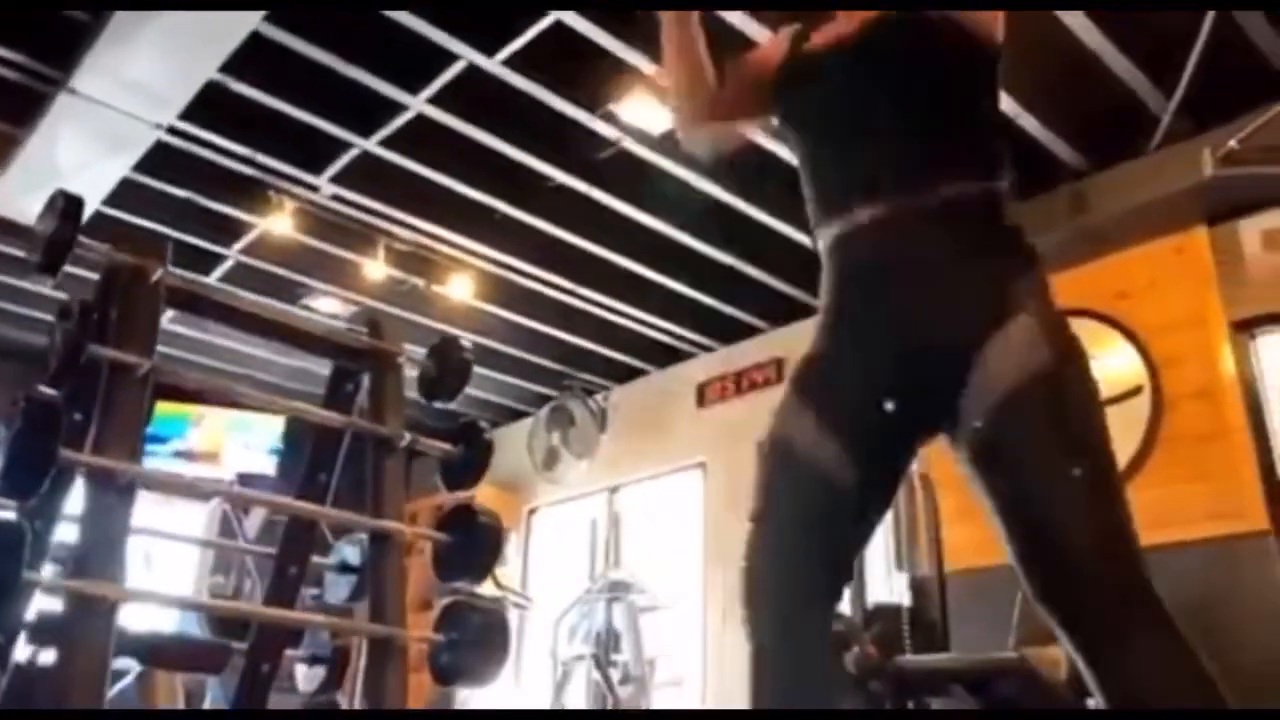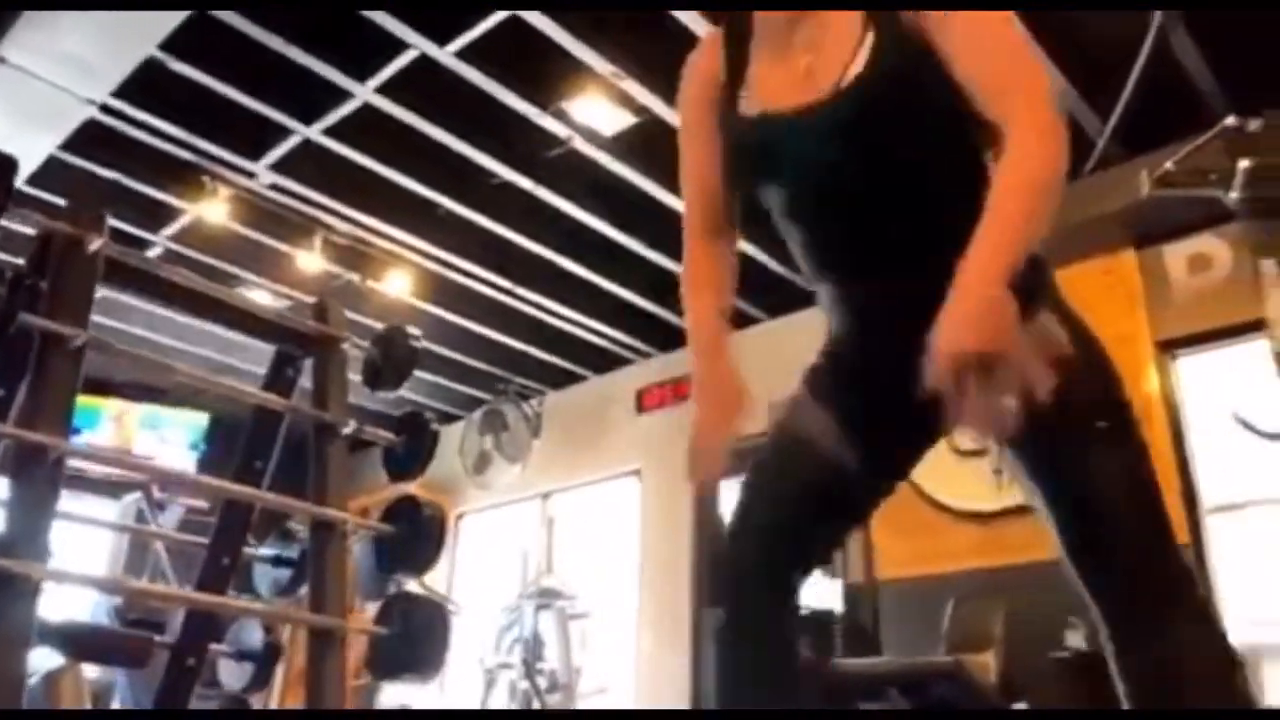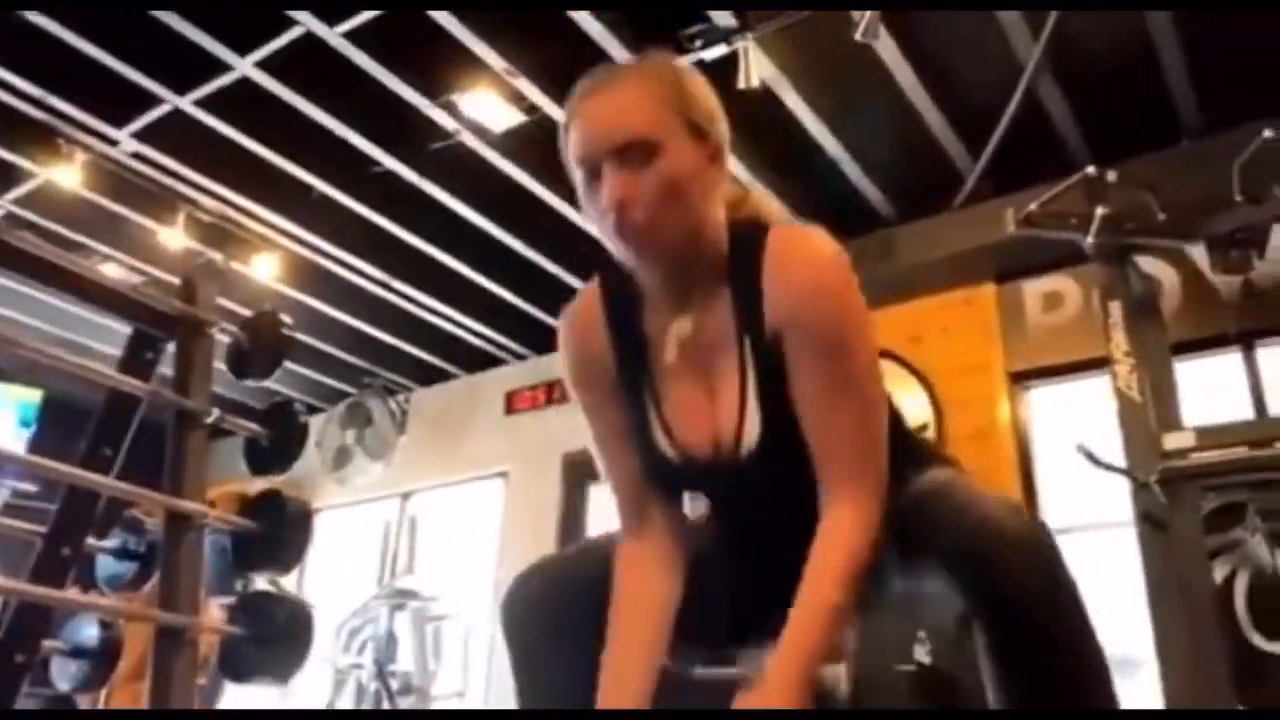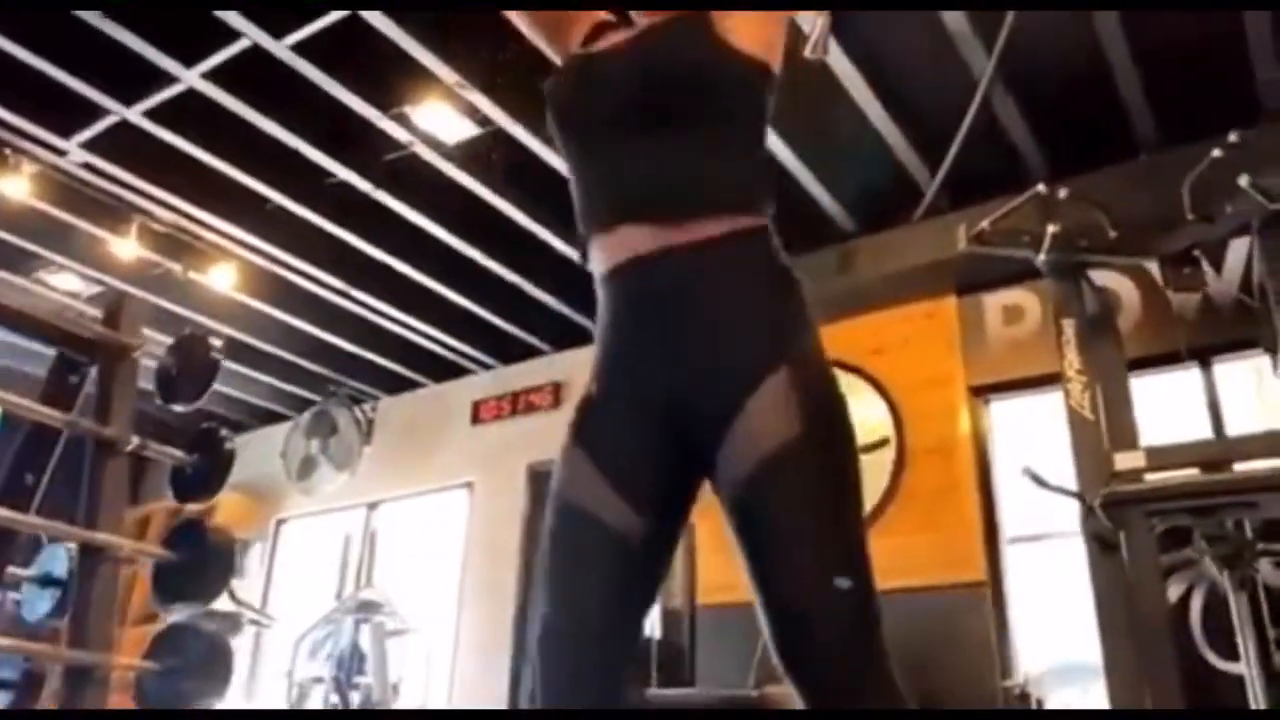
dt=0.7s
person 1, frame 1
left shoulder: (957, 21)
right shoulder: (796, 44)
left elbow: (962, 26)
right elbow: (703, 131)
right wrist: (679, 25)
left hip: (976, 294)
right hip: (857, 327)
left knee: (1097, 592)
right knee: (781, 606)
person 1, frame 2
left shoulder: (922, 20)
right shoulder: (715, 63)
left elbow: (1036, 129)
right elbow: (706, 237)
left wrist: (979, 286)
right wrist: (711, 365)
left hip: (993, 309)
right hip: (865, 348)
left knee: (1132, 571)
right knee: (745, 584)
person 1, frame 3
left shoulder: (799, 269)
right shoulder: (593, 330)
left elbow: (855, 506)
right elbow: (648, 534)
left wrist: (781, 690)
right wrist: (619, 706)
left hip: (890, 508)
right hip: (767, 543)
left knee: (1006, 553)
right knee: (542, 605)
person 1, frame 4
left shoulder: (736, 22)
right shoulder: (584, 42)
left hip: (747, 335)
right hip: (631, 355)
left knee: (834, 653)
right knee: (569, 672)
